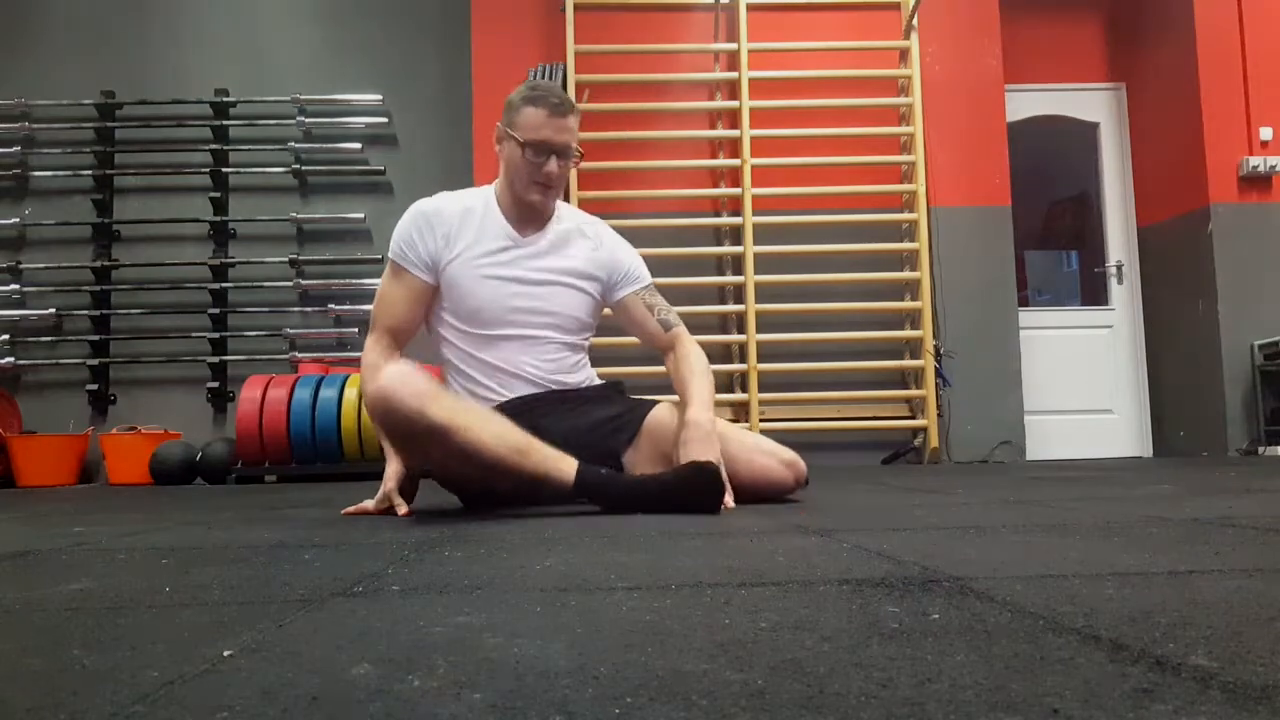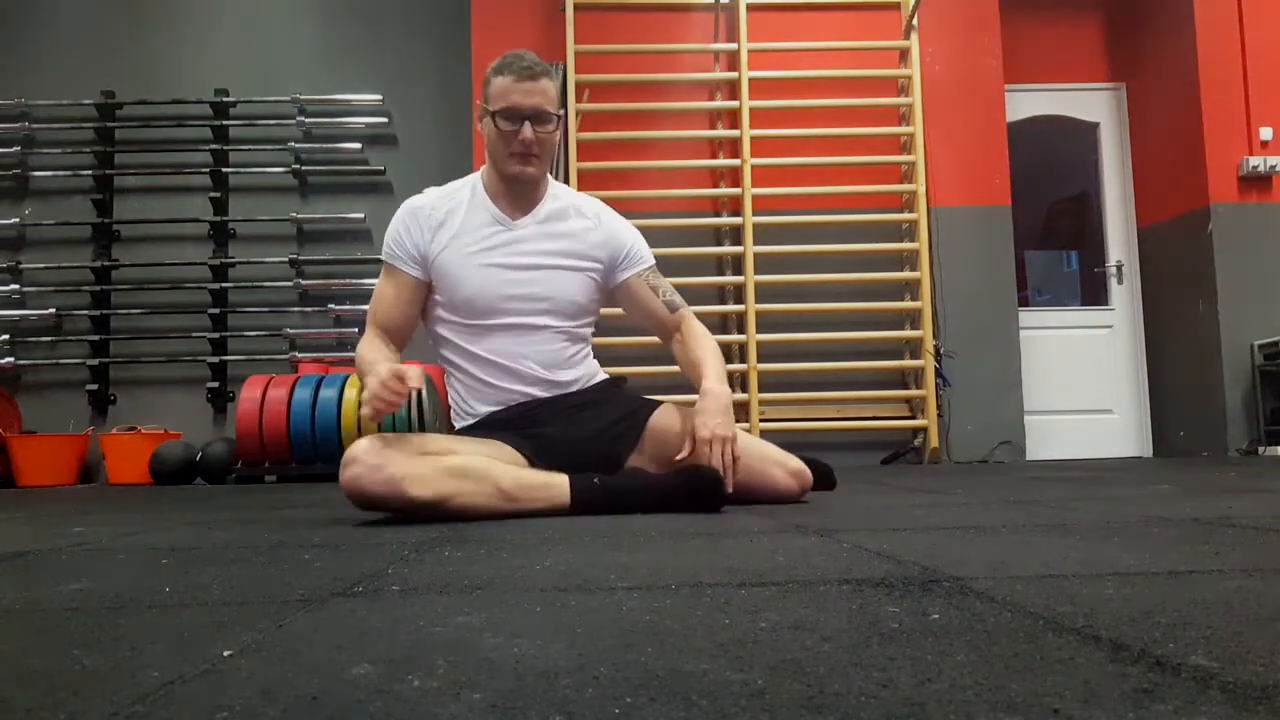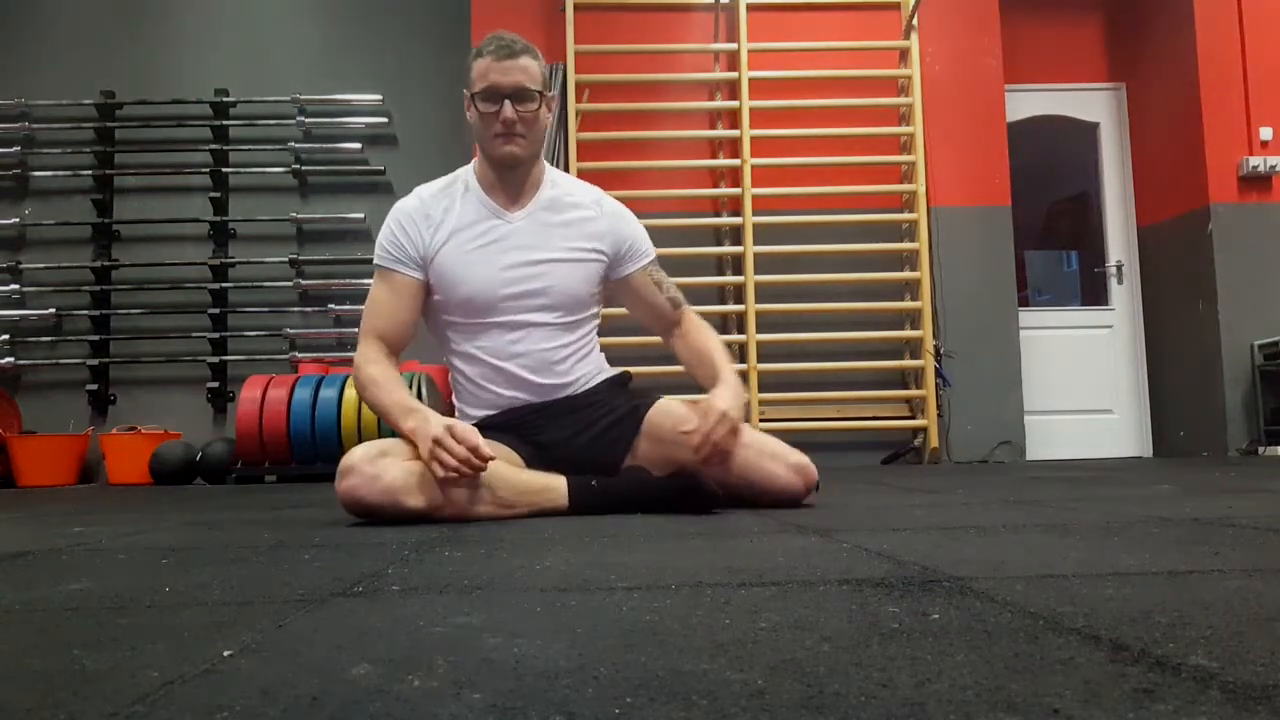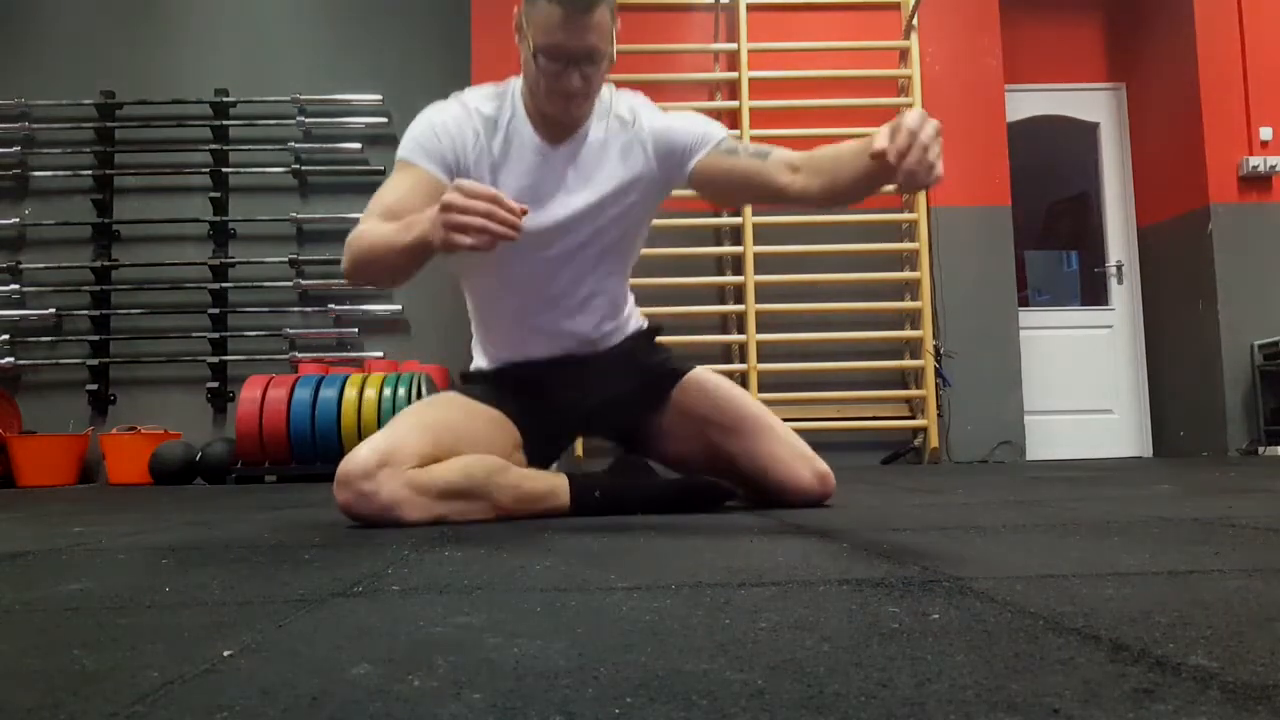
dt=0.7s
person 1, frame 1
left shoulder: (601, 244)
right shoulder: (435, 222)
left elbow: (677, 343)
right elbow: (383, 345)
left wrist: (699, 421)
right wrist: (398, 458)
left hip: (591, 413)
right hip: (491, 440)
left knee: (783, 470)
right knee: (394, 389)
right ankle: (613, 486)
person 1, frame 2
left shoulder: (601, 225)
right shoulder: (424, 218)
left elbow: (679, 326)
right elbow: (379, 338)
left wrist: (713, 390)
right wrist: (383, 373)
left hip: (597, 410)
right hip: (495, 435)
left knee: (790, 478)
right knee: (364, 468)
right ankle: (610, 491)
person 1, frame 3
left shoulder: (603, 214)
right shoulder: (419, 218)
left elbow: (679, 322)
right elbow: (375, 353)
left wrist: (726, 381)
right wrist: (421, 422)
left hip: (601, 407)
right hip: (495, 435)
left knee: (792, 476)
right knee: (359, 478)
right ankle: (607, 492)
person 1, frame 4
left shoulder: (652, 132)
right shoulder: (454, 126)
left elbow: (795, 178)
right elbow: (360, 259)
left wrist: (888, 155)
right wrist: (428, 229)
left hip: (624, 360)
right hip: (512, 381)
left knee: (808, 484)
right knee: (363, 485)
right ankle: (604, 493)
